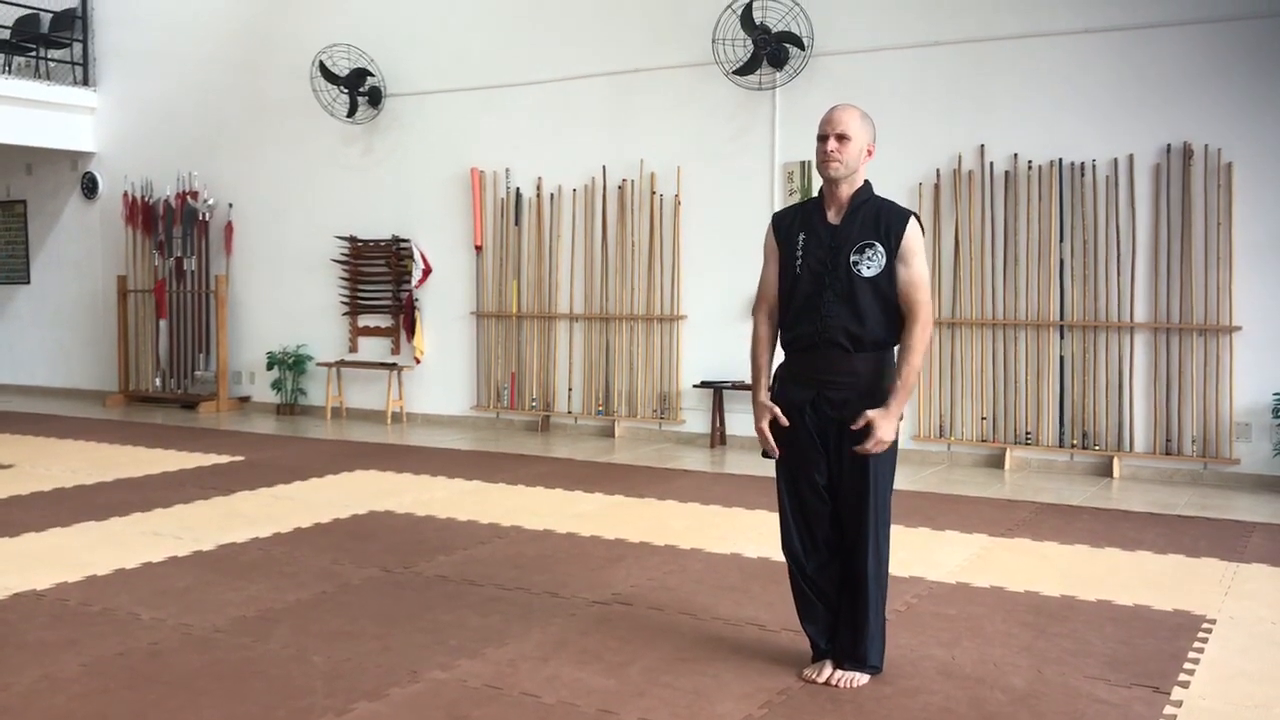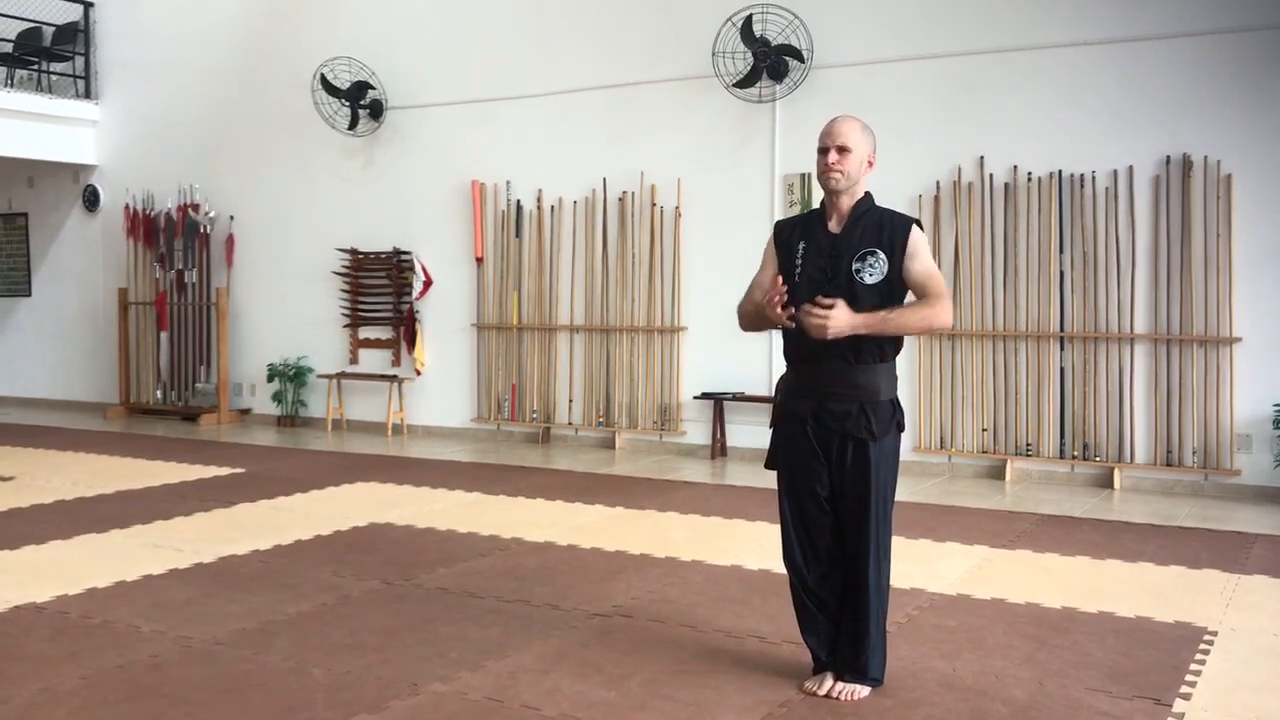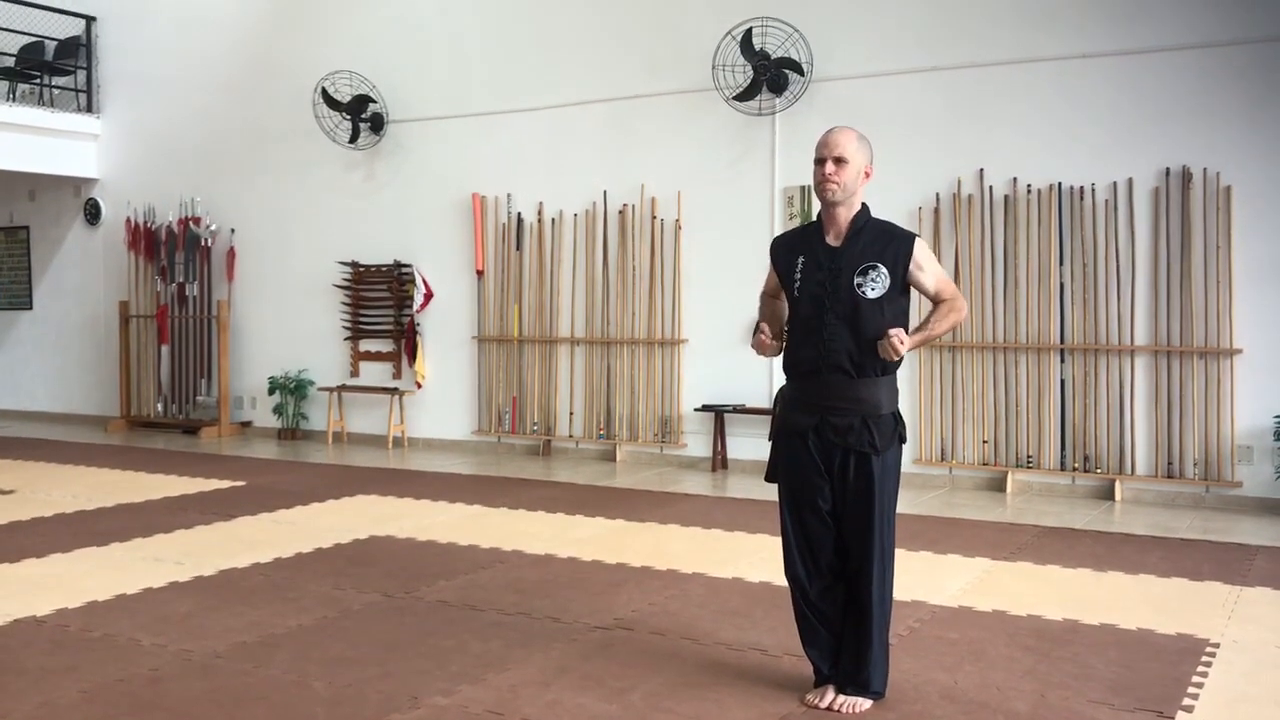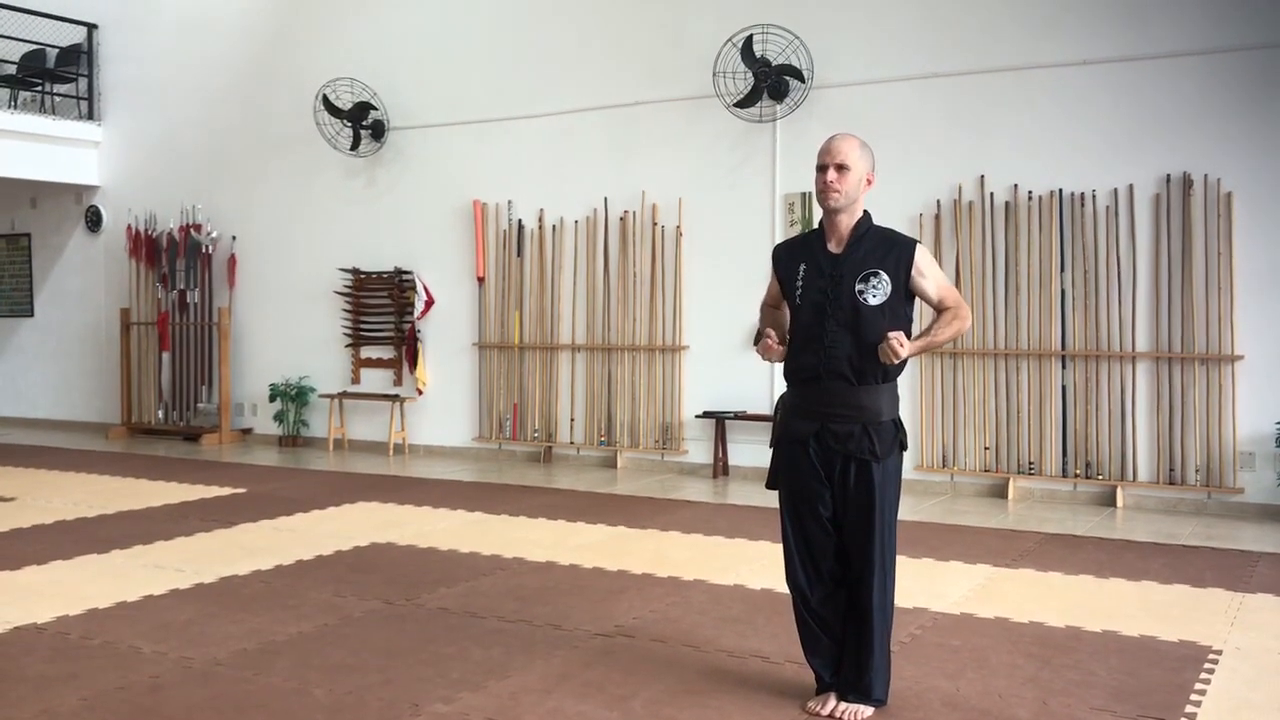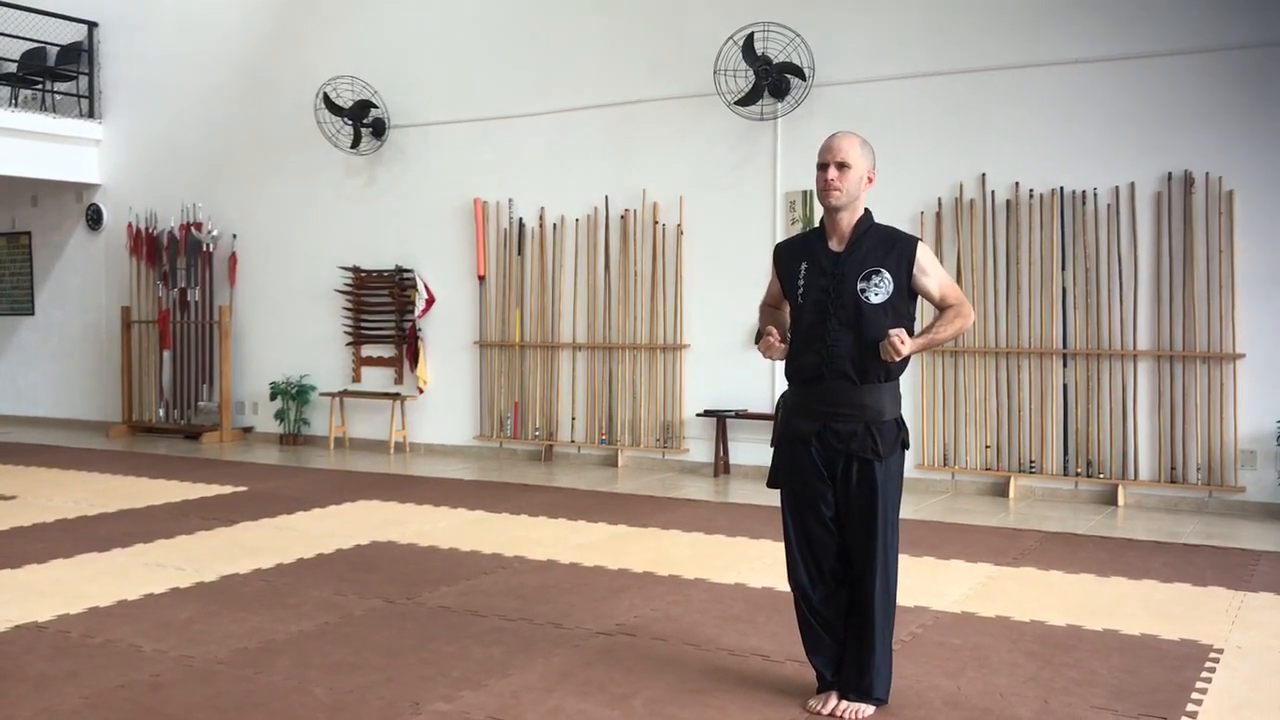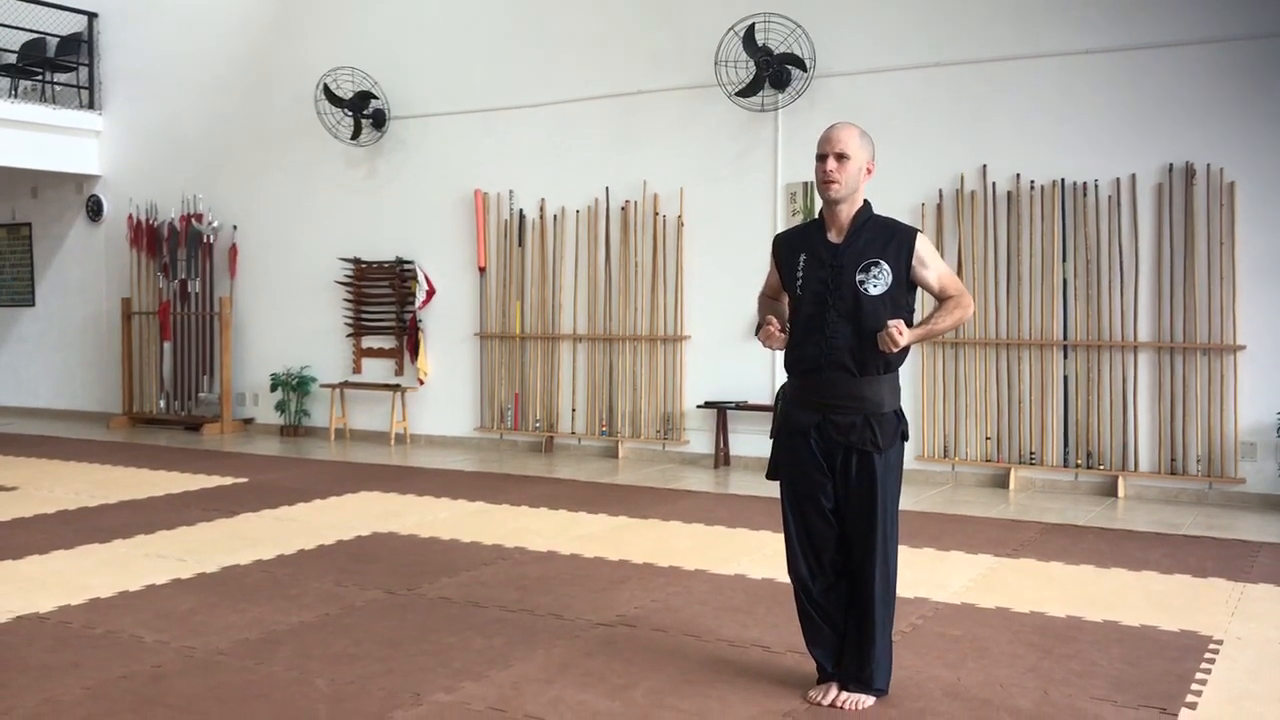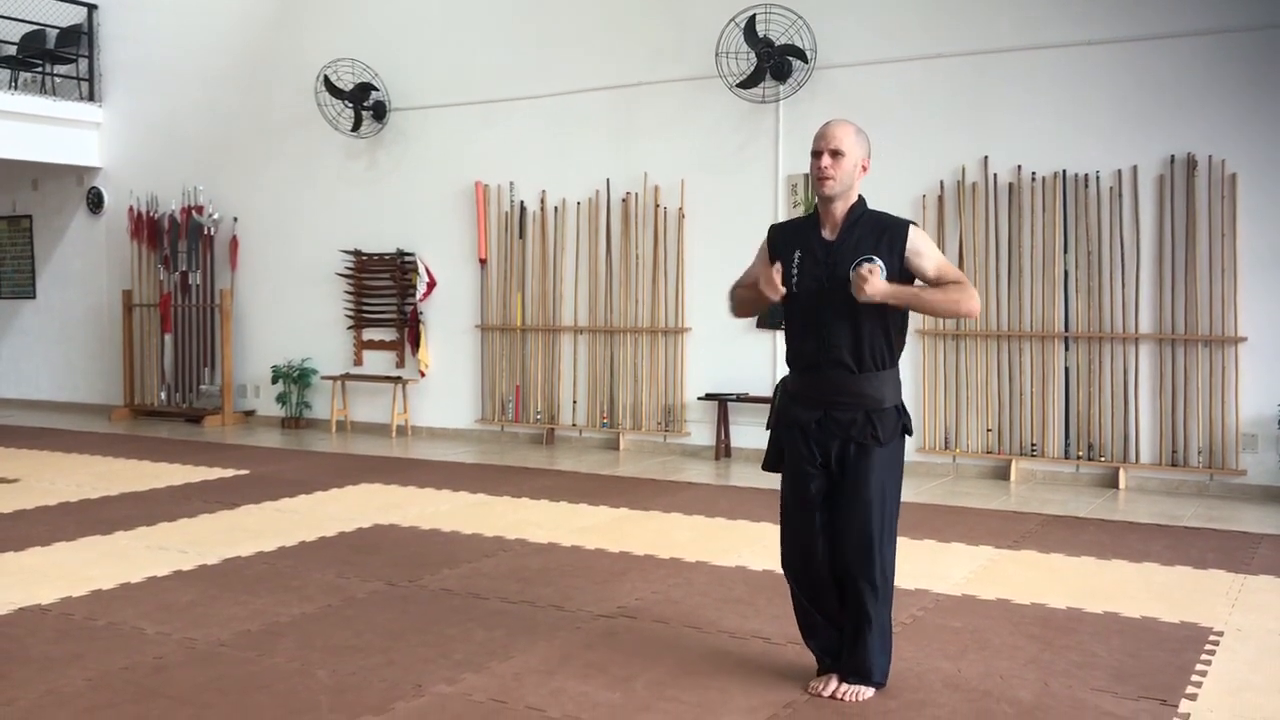
dt=0.4s
person 1, frame 1
left shoulder: (897, 225)
right shoulder: (786, 225)
left elbow: (918, 319)
right elbow: (766, 312)
left wrist: (893, 407)
right wrist: (761, 394)
left hip: (865, 395)
right hip: (798, 394)
left knee: (862, 530)
right knee: (806, 531)
left ankle: (859, 653)
right ankle: (824, 646)
person 1, frame 2
left shoulder: (900, 233)
right shoulder: (788, 234)
left elbow: (938, 312)
right elbow: (748, 313)
left wrist: (853, 323)
right wrist: (769, 311)
left hip: (865, 405)
right hip: (800, 401)
left knee: (862, 541)
right knee: (806, 542)
left ankle: (859, 665)
right ankle: (825, 658)
person 1, frame 3
left shoulder: (900, 245)
right shoulder: (788, 248)
left elbow: (953, 304)
left wrist: (909, 342)
right wrist: (768, 332)
left hip: (867, 417)
right hip: (801, 415)
left knee: (866, 552)
right knee: (808, 553)
left ankle: (862, 678)
right ankle: (827, 671)
person 1, frame 4
left shoulder: (901, 253)
right shoulder: (790, 256)
left elbow: (957, 312)
left wrist: (912, 346)
right wrist: (770, 337)
left hip: (868, 425)
right hip: (802, 423)
left knee: (867, 560)
right knee: (809, 561)
person 1, frame 5
left shoulder: (902, 251)
right shoulder: (791, 254)
left elbow: (959, 310)
left wrist: (914, 343)
right wrist: (770, 335)
left hip: (870, 424)
right hip: (803, 422)
left knee: (869, 559)
right knee: (811, 559)
person 1, frame 6
left shoulder: (902, 242)
right shoulder: (790, 245)
left elbow: (959, 300)
left wrist: (912, 334)
right wrist: (770, 324)
left hip: (870, 415)
right hip: (803, 413)
left knee: (869, 551)
right knee: (811, 551)
left ankle: (865, 675)
right ankle: (830, 667)
person 1, frame 7
left shoulder: (898, 236)
right shoulder: (784, 238)
left elbow: (967, 301)
right elbow: (739, 302)
left wrist: (890, 293)
right wrist: (761, 292)
left hip: (870, 414)
right hip: (804, 410)
left knee: (863, 546)
right knee: (804, 547)
left ankle: (864, 667)
right ankle: (831, 658)
